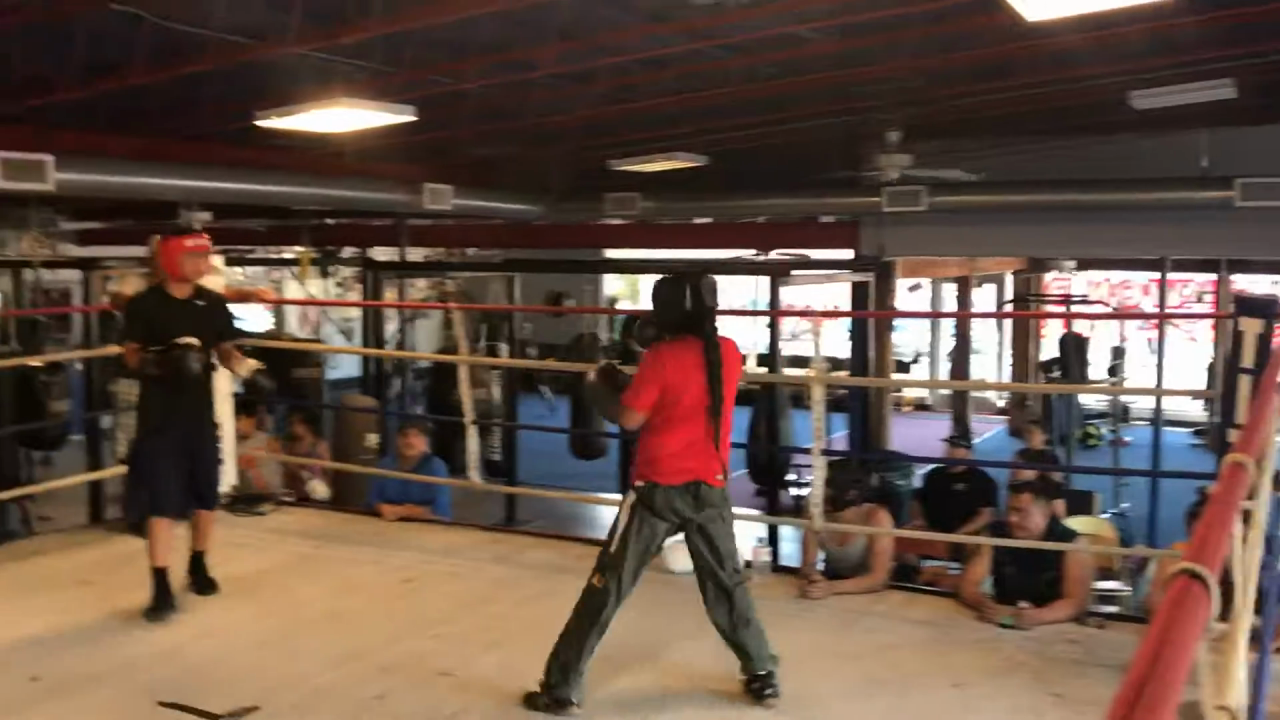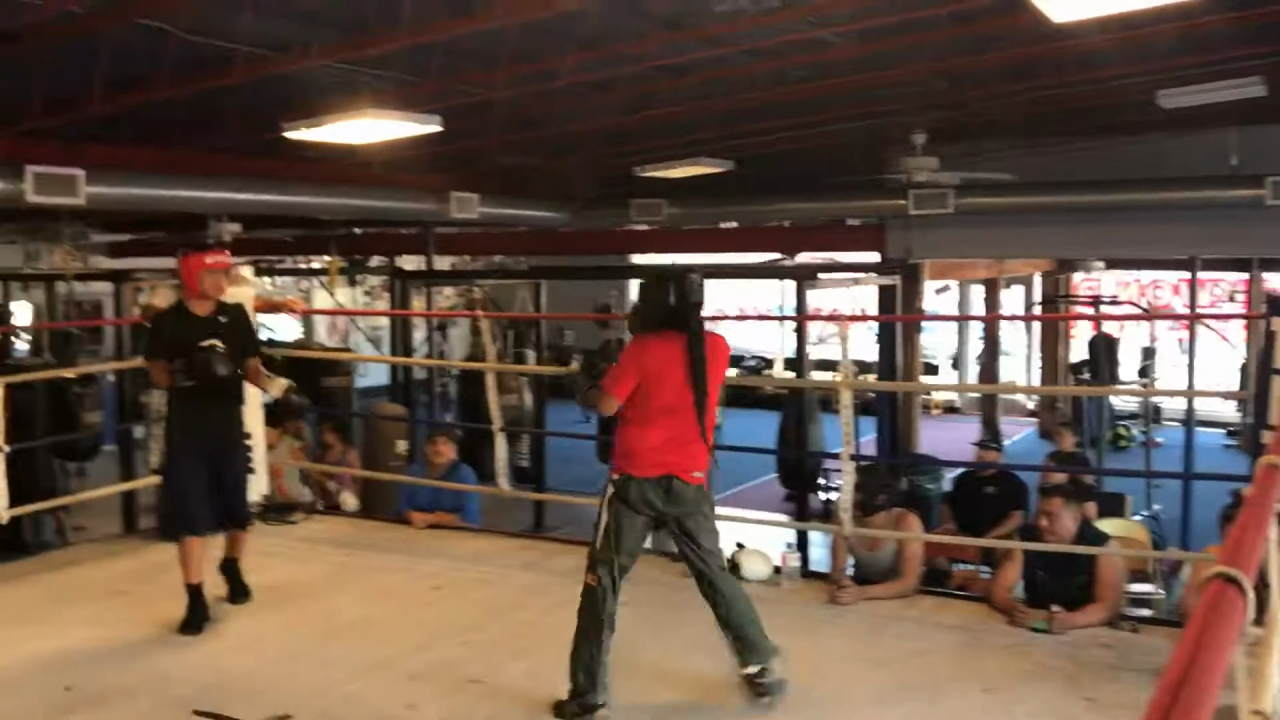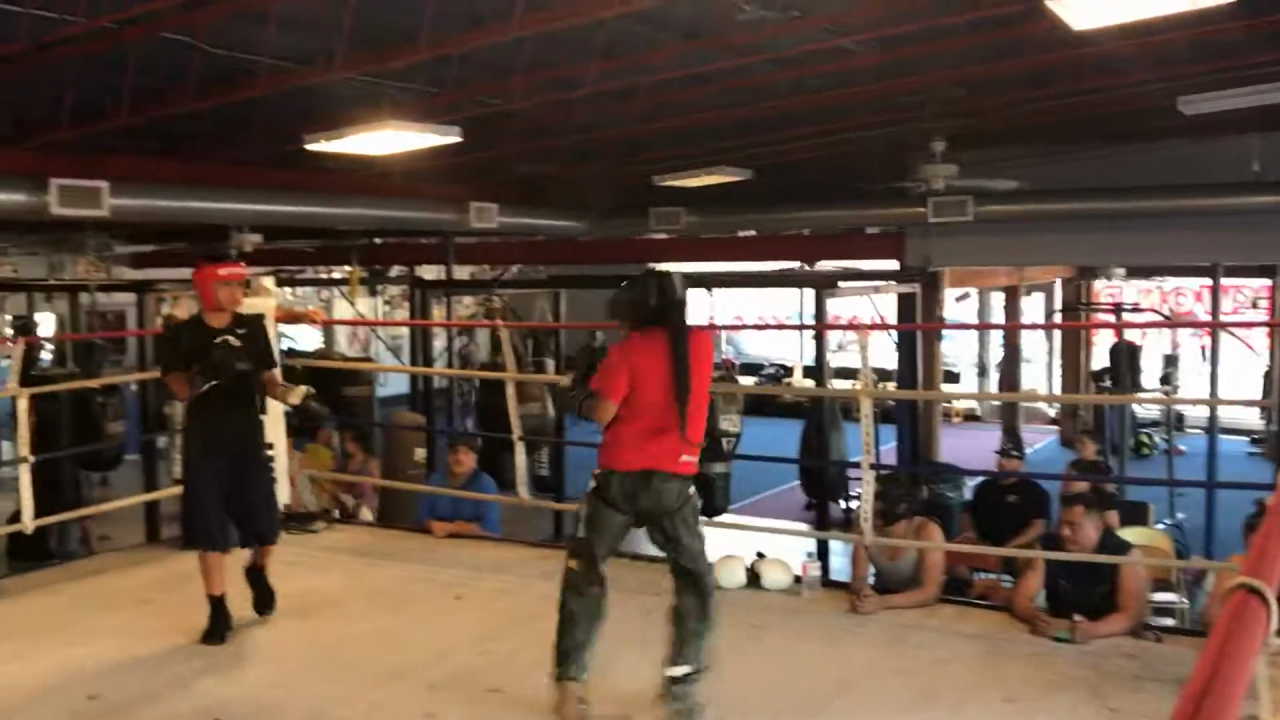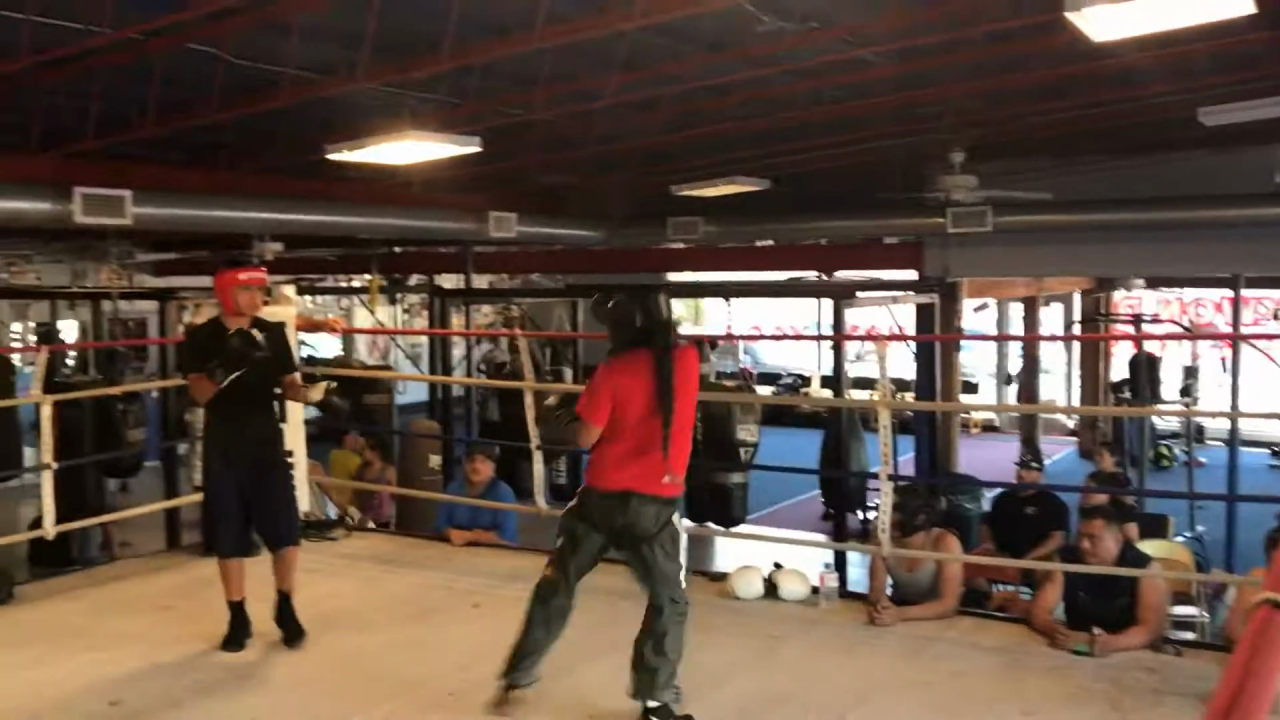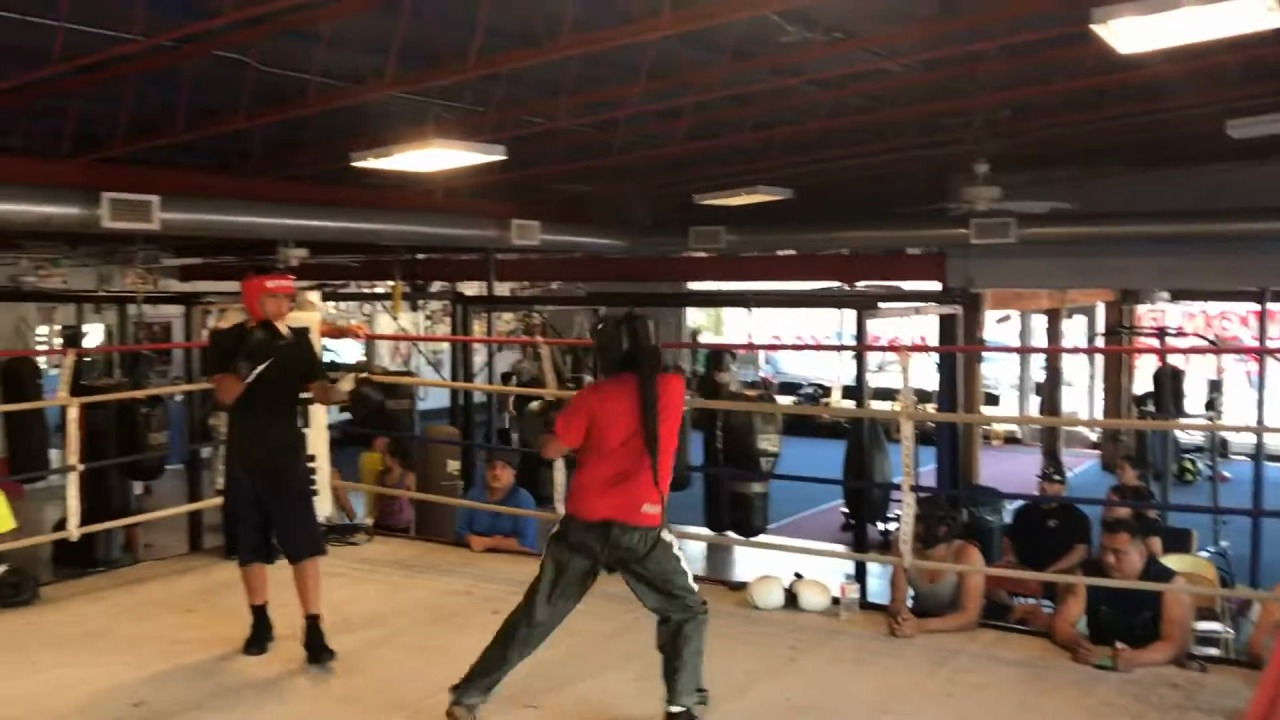
dt=0.1s
person 1, frame 1
left shoulder: (660, 355)
right shoulder: (728, 353)
left elbow: (630, 419)
left wrist: (602, 390)
left hip: (657, 488)
right hip: (709, 488)
left knee: (608, 584)
right knee: (726, 583)
left ankle: (559, 688)
right ankle: (762, 674)
person 1, frame 2
left shoulder: (642, 347)
right shoulder: (716, 347)
left elbow: (607, 407)
left wrist: (592, 388)
left hip: (636, 481)
right hip: (690, 484)
left knee: (602, 583)
right knee: (715, 578)
right ankle: (760, 668)
person 1, frame 3
left shoulder: (629, 348)
right shoulder: (703, 343)
left elbow: (601, 414)
left wrist: (579, 396)
left hip: (619, 478)
right hip: (672, 482)
left knee: (583, 575)
right knee: (696, 577)
left ankle: (571, 677)
right ankle: (682, 672)
person 1, frame 4
left shoulder: (614, 370)
right shoulder: (687, 361)
left elbow: (584, 437)
left wrist: (564, 417)
right wrist: (625, 324)
left hip: (602, 496)
right hip: (654, 503)
left knee: (556, 587)
right knee: (669, 601)
left ankle: (517, 679)
person 1, frame 5
left shoulder: (593, 395)
right shoulder: (672, 388)
left elbow: (552, 449)
left wrist: (551, 421)
left hip: (582, 524)
right hip: (636, 530)
left knee: (535, 616)
right knee: (686, 611)
person 2, frame 1
left shoulder: (212, 303)
right shoulder: (145, 304)
left elbow: (226, 349)
right elbow: (130, 356)
left wrist: (245, 366)
right wrist: (163, 360)
left hip: (199, 410)
right hip: (158, 412)
left knee: (204, 491)
right knee: (159, 499)
left ankle: (198, 562)
right ankle: (162, 586)
person 2, frame 2
left shoulder: (235, 317)
right shoulder: (167, 322)
left elbow: (251, 367)
right elbow: (158, 375)
left wrist: (274, 385)
right wrist: (188, 372)
left hip: (228, 428)
right hip: (186, 431)
left knee: (236, 512)
right knee: (190, 518)
left ankle: (231, 566)
right ankle: (196, 600)
person 2, frame 3
left shoulder: (253, 328)
right shoulder: (181, 335)
left elbow: (268, 380)
right elbow: (178, 391)
left wrist: (292, 394)
right wrist: (210, 372)
left hip: (248, 441)
right hip: (203, 446)
left knee: (264, 527)
right knee: (209, 533)
left ankle: (257, 569)
right ankle: (218, 612)
person 2, frame 4
left shoulder: (272, 333)
right shoulder: (201, 337)
left elbow: (288, 384)
right elbow: (199, 393)
left wrist: (312, 393)
right wrist: (229, 366)
left hip: (267, 446)
right hip: (223, 451)
left knee: (285, 533)
right knee: (228, 540)
left ankle: (286, 605)
right ankle: (238, 617)
person 2, frame 5
left shoulder: (297, 340)
right shoulder: (226, 341)
left elbow: (318, 390)
right elbow: (225, 394)
left wrist: (342, 390)
right wrist: (256, 356)
left hip: (287, 454)
right hip: (244, 457)
left knee: (304, 544)
right knee: (251, 547)
left ankle: (313, 631)
right ankle: (261, 621)
